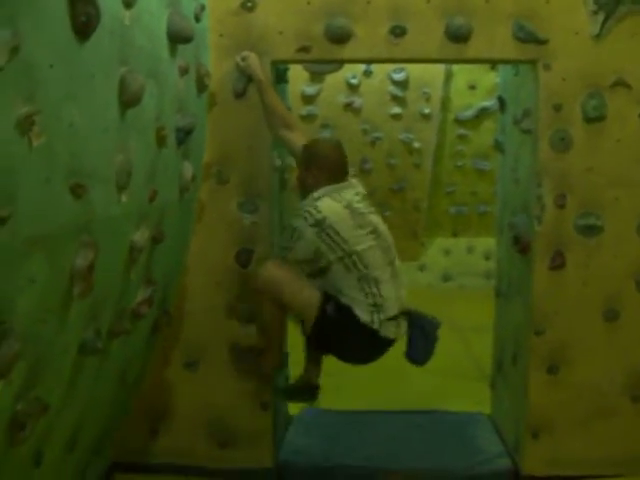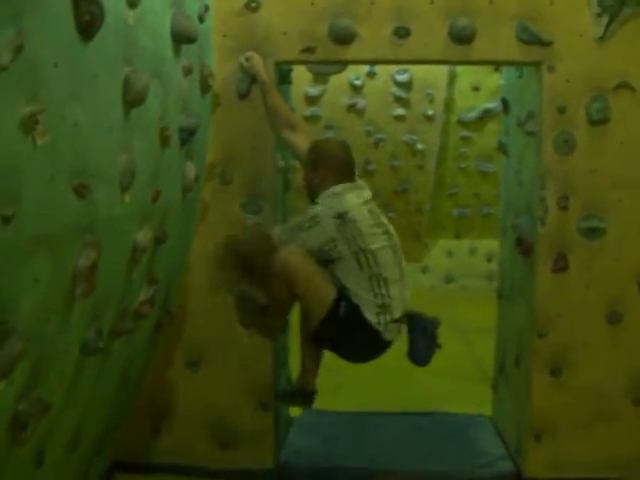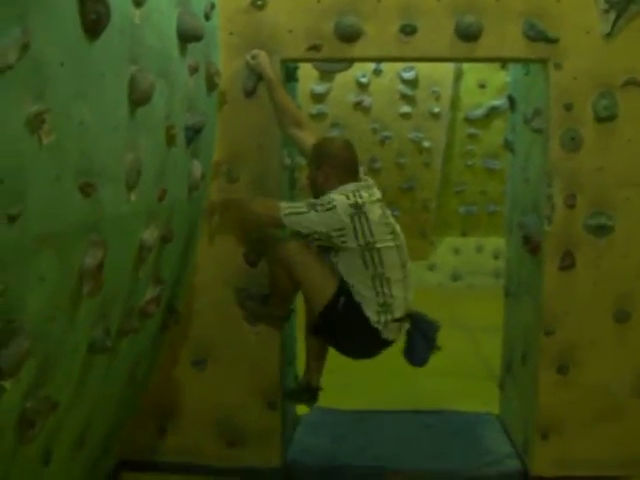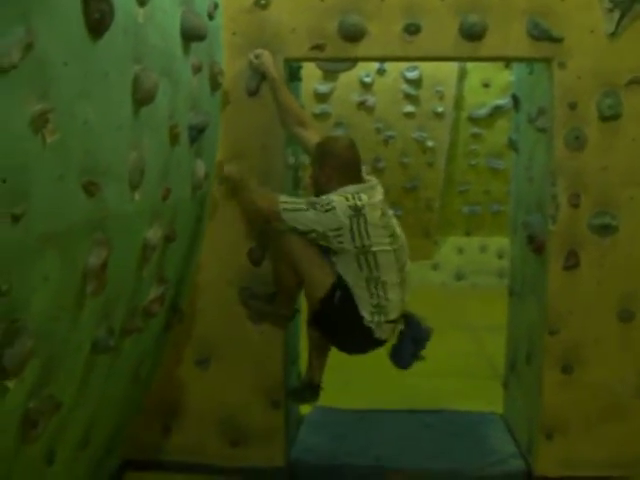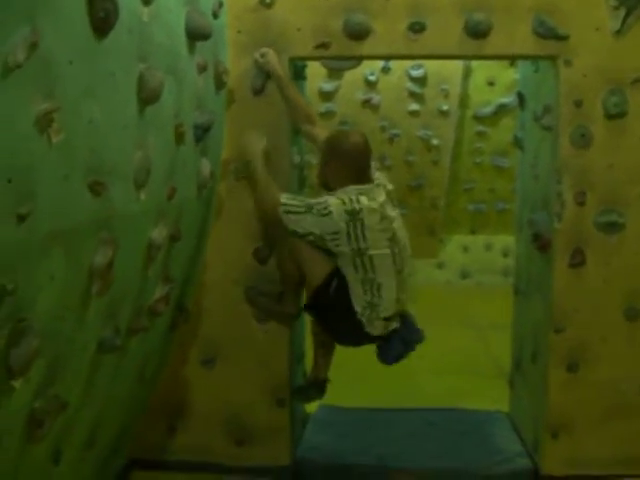
dt=0.1s
person 1, frame 1
left shoulder: (316, 216)
right shoulder: (348, 188)
left elbow: (285, 268)
right elbow: (288, 130)
right wrist: (259, 78)
left hip: (365, 333)
right hip: (381, 322)
left knee: (269, 275)
right knee: (313, 289)
left ankle: (270, 356)
right ankle: (308, 380)
person 1, frame 2
left shoulder: (334, 212)
right shoulder: (349, 190)
left elbow: (270, 243)
right elbow: (291, 132)
left wrist: (238, 247)
right wrist: (263, 79)
left hip: (365, 331)
right hip: (374, 322)
left knee: (287, 256)
right knee: (313, 280)
left ankle: (273, 318)
right ankle: (305, 384)
person 1, frame 3
left shoulder: (345, 207)
right shoulder: (357, 186)
left elbow: (266, 213)
right elbow: (299, 129)
left wrist: (230, 204)
right wrist: (270, 77)
left hip: (364, 328)
right hip: (375, 320)
left knee: (286, 244)
right knee: (316, 274)
left ankle: (275, 308)
right ankle: (310, 381)
person 1, frame 4
left shoulder: (346, 210)
right shoulder: (365, 184)
left elbow: (262, 205)
right elbow: (304, 129)
left wrist: (236, 177)
right wrist: (274, 77)
left hip: (359, 329)
right hip: (378, 322)
left knee: (282, 229)
left ankle: (280, 305)
right ankle: (311, 380)
person 1, frame 5
left shoulder: (342, 210)
right shoulder: (375, 181)
left elbow: (269, 205)
right elbow: (311, 126)
left wrist: (255, 156)
right wrist: (279, 75)
left hip: (356, 322)
right hip: (383, 317)
left ankle: (287, 303)
right ankle: (318, 376)
